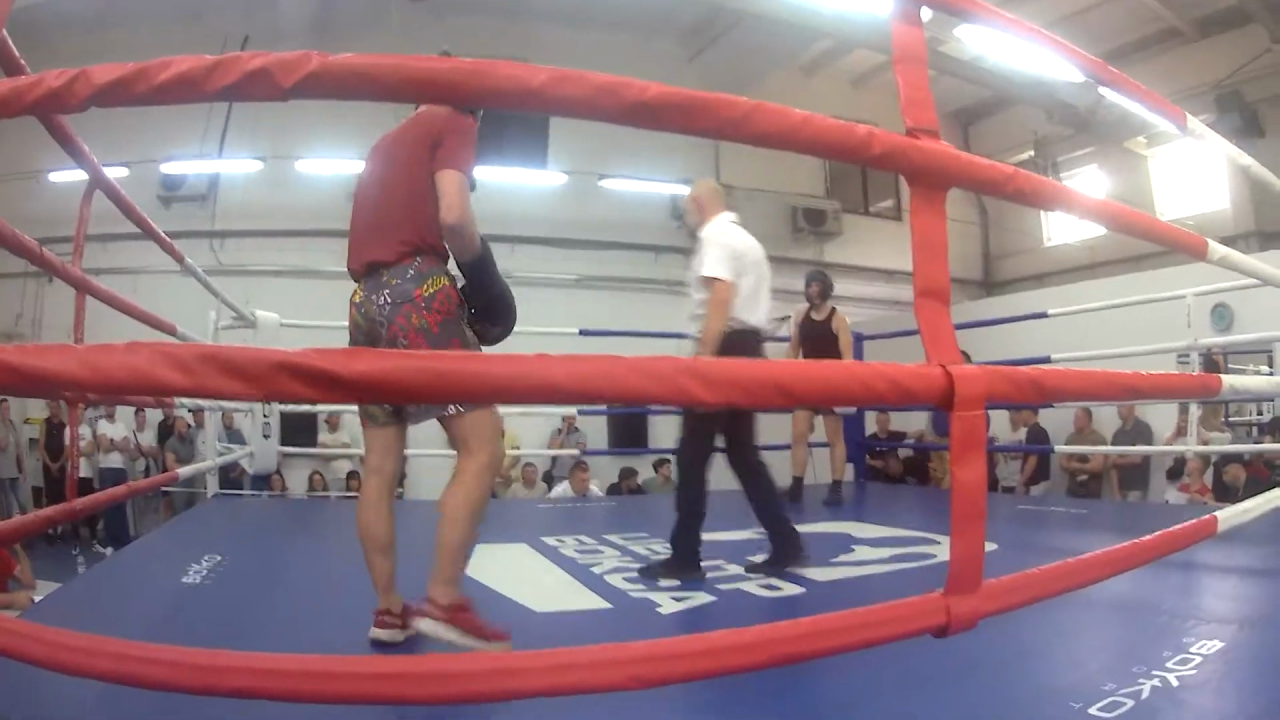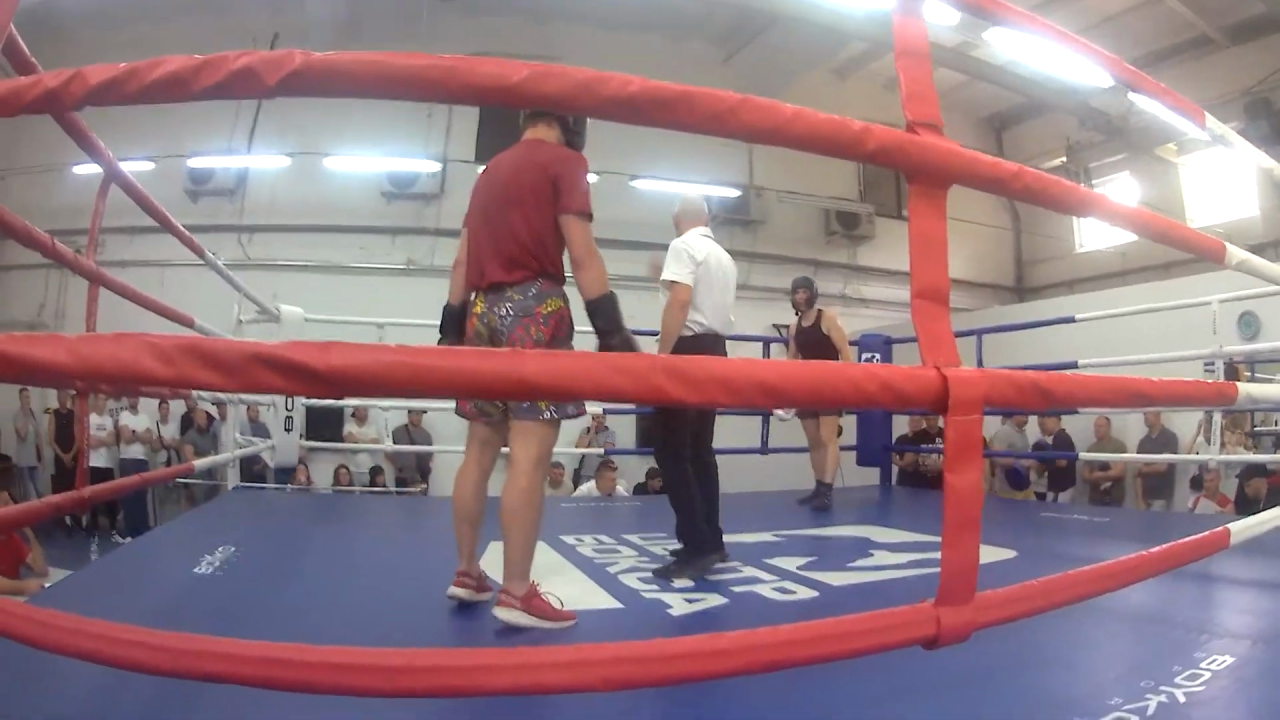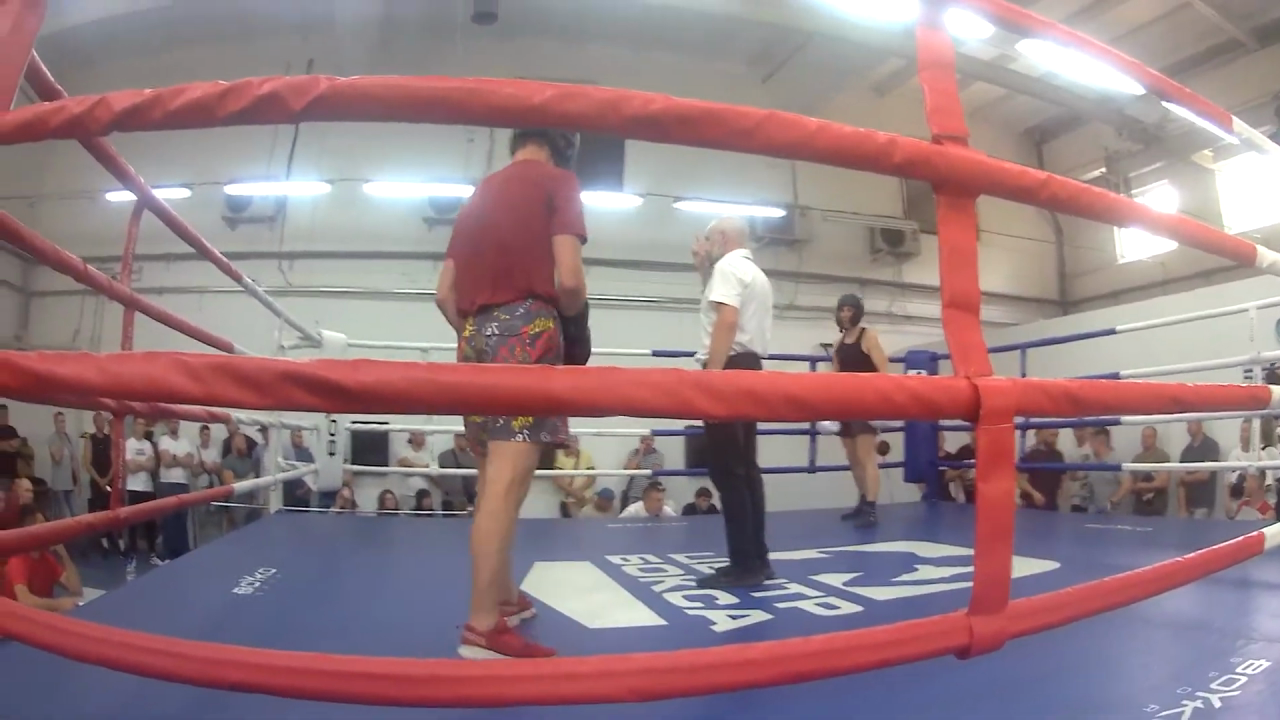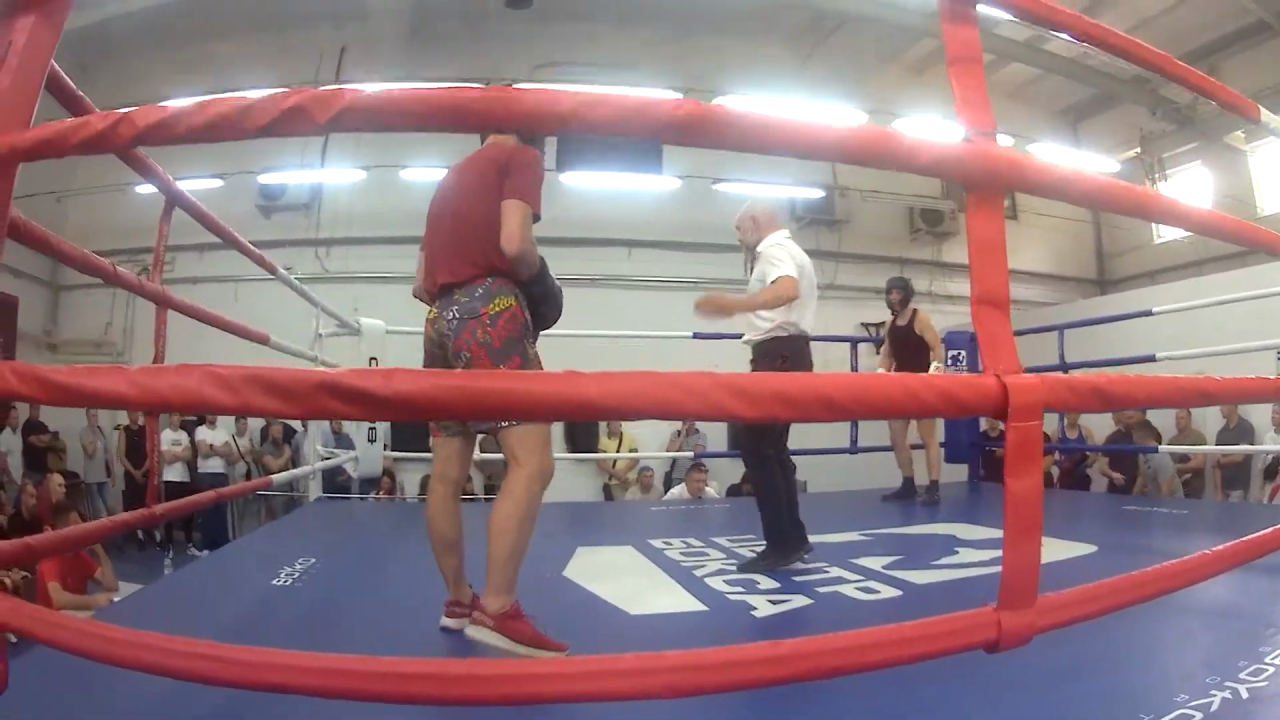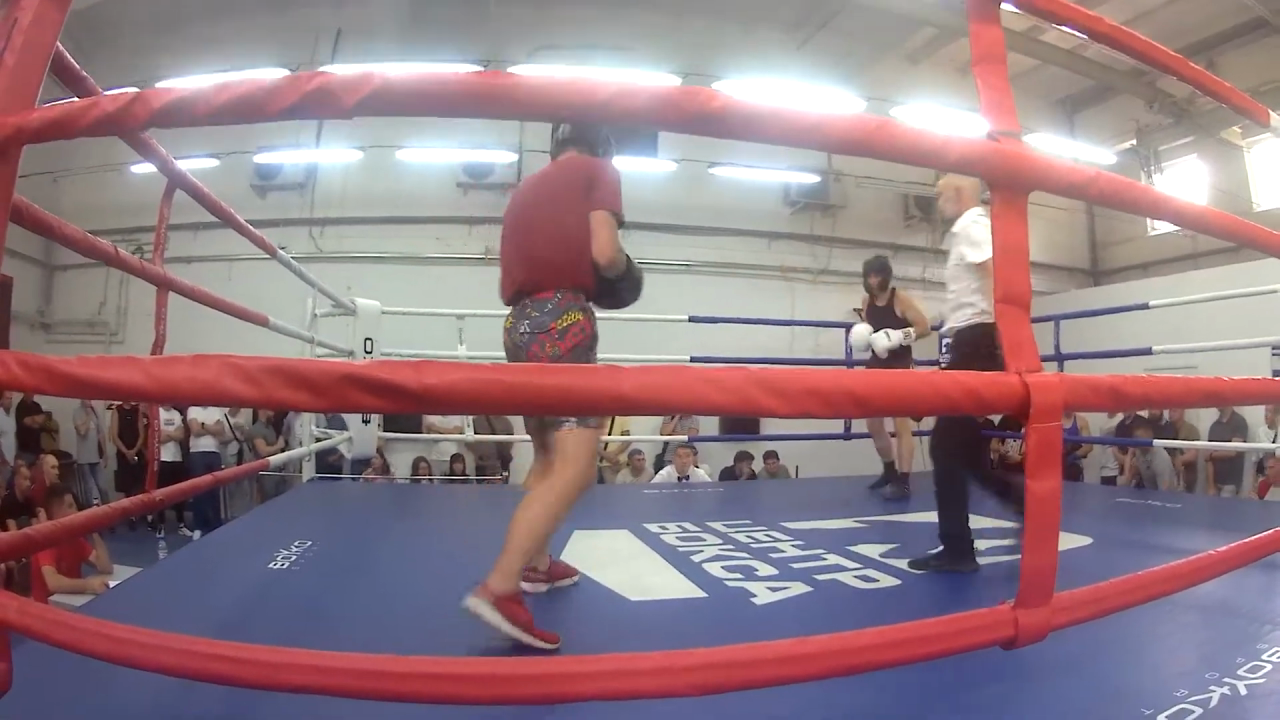
dt=1s
person 1, frame 1
left shoulder: (386, 145)
right shoulder: (455, 124)
right elbow: (453, 215)
right wrist: (481, 277)
left hip: (366, 296)
right hip: (419, 292)
left knee: (381, 466)
right knee: (482, 445)
left ankle: (387, 608)
right ankle: (443, 598)
person 1, frame 2
left shoulder: (489, 171)
right shoulder: (565, 161)
left elbow: (462, 261)
right elbow: (581, 253)
left wrist: (452, 327)
right wrist: (611, 329)
left hip: (482, 311)
right hip: (535, 308)
left knee: (480, 453)
right knee: (530, 458)
left ankle: (466, 572)
right ankle: (516, 592)
person 1, frame 3
left shoulder: (477, 193)
right shoulder: (558, 181)
left elbow: (444, 293)
right elbow: (568, 279)
right wrist: (575, 329)
left hip: (474, 335)
right hip: (526, 330)
left knee: (492, 480)
right knee: (507, 484)
left ankle: (503, 596)
right ankle: (484, 628)
person 1, frame 4
left shoulder: (451, 179)
right shoulder: (520, 155)
left elbow: (423, 284)
right elbow: (514, 244)
right wrist: (538, 282)
left hip: (441, 319)
right hip: (494, 310)
left knee: (448, 475)
right knee: (531, 462)
left ankle: (459, 601)
right ankle: (496, 610)
person 1, frame 5
left shoulder: (525, 189)
right shoulder: (597, 170)
right elbow: (606, 256)
right wrist: (617, 274)
left hip: (520, 323)
right hip: (562, 323)
left knee: (550, 456)
right knee: (573, 470)
left ankle: (539, 566)
right ankle: (498, 588)
person 2, frame 1
left shoulder: (715, 236)
right shoulder: (748, 241)
left elbow: (720, 300)
left wrist: (701, 360)
left hip: (727, 351)
right hip: (750, 349)
left knee: (693, 454)
right knee: (742, 452)
left ankle: (685, 557)
right ankle: (784, 543)
person 2, frame 2
left shoulder: (684, 246)
right shoulder: (724, 256)
left elbow: (680, 301)
left wrist: (661, 356)
left hip: (689, 350)
right hip: (715, 350)
left knee: (670, 449)
right knee: (700, 448)
left ankle: (698, 544)
right ankle: (709, 541)
person 2, frame 3
left shoulder: (728, 266)
right shoulder: (756, 274)
left elbow: (726, 321)
right wrist: (704, 269)
left hip: (729, 371)
right hip: (749, 370)
left knee: (727, 469)
right knee: (744, 467)
left ankle: (744, 563)
right ankle: (756, 558)
person 2, frame 4
left shoulder: (775, 248)
right shoulder: (788, 250)
left elbow: (786, 291)
left wrist: (735, 304)
left hip: (778, 355)
right hip: (787, 355)
left knee: (758, 451)
right knee: (771, 450)
left ankle: (781, 543)
right ankle: (791, 538)
person 2, frame 5
left shoulder: (972, 228)
right shoulder: (976, 230)
left hip: (977, 343)
right hip: (978, 344)
left knee: (946, 447)
right knee: (963, 447)
left ankle: (956, 551)
right ankle: (1025, 505)
person 3, frame 1
left shoulder: (838, 318)
right shoulder: (801, 315)
left elbow: (847, 356)
right elbow: (793, 349)
left knee: (834, 438)
right knee: (798, 435)
left ankle: (836, 489)
right ankle: (796, 487)
person 3, frame 2
left shoulder: (827, 318)
right shoulder: (794, 328)
left elbow: (845, 351)
right elbow: (792, 361)
left knee: (828, 439)
right knee: (813, 442)
left ankle: (827, 491)
right ankle: (820, 488)
person 3, frame 3
left shoulder: (868, 337)
right shoulder: (839, 344)
left elbow: (883, 370)
left knee: (866, 457)
right knee: (853, 459)
left ankle: (870, 510)
right ankle: (864, 503)
person 3, frame 4
left shoulder: (921, 319)
right shoulder: (890, 324)
left elbow: (937, 348)
left wrist: (935, 369)
right wrist: (880, 375)
left knee: (928, 438)
right knee: (897, 440)
left ankle: (933, 488)
right ankle: (908, 486)
person 3, frame 5
left shoulder: (901, 299)
right shoulder: (867, 302)
left elbow: (925, 327)
left wrist: (899, 336)
right wrist: (862, 331)
left hip: (899, 365)
right hip: (877, 364)
left knee: (901, 425)
right knee: (873, 424)
left ankle: (903, 481)
right ankle: (890, 470)
